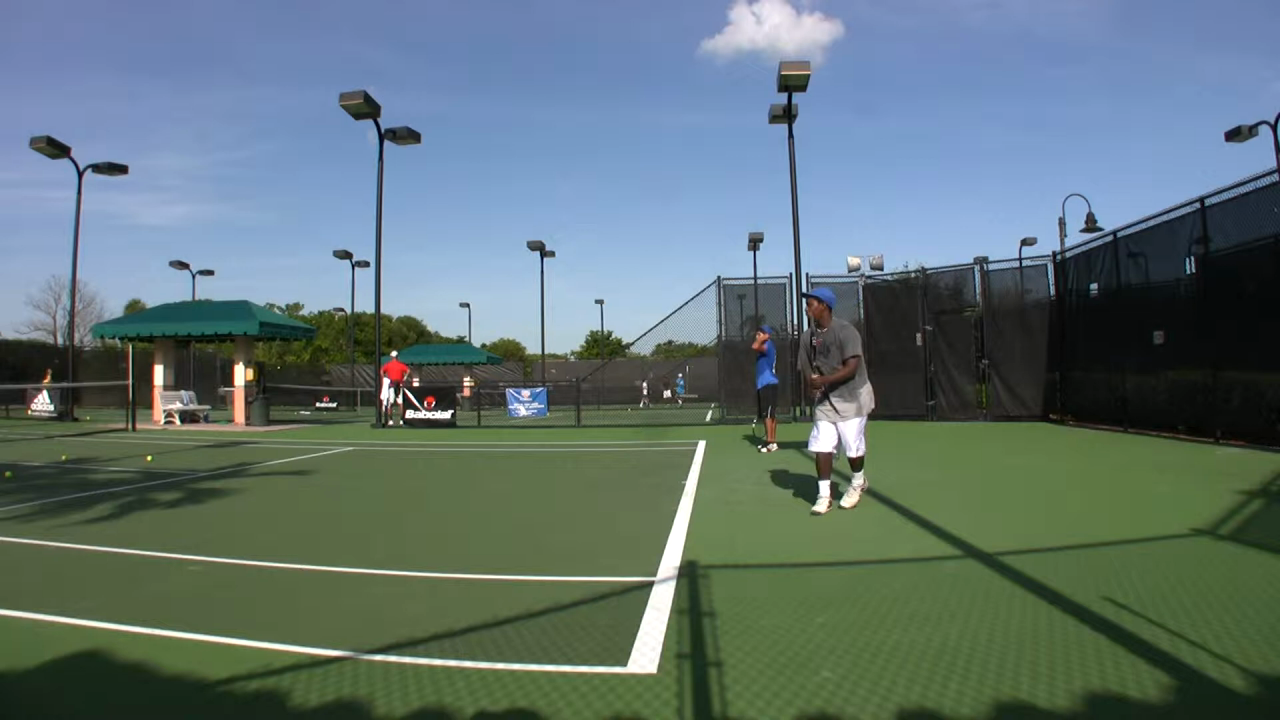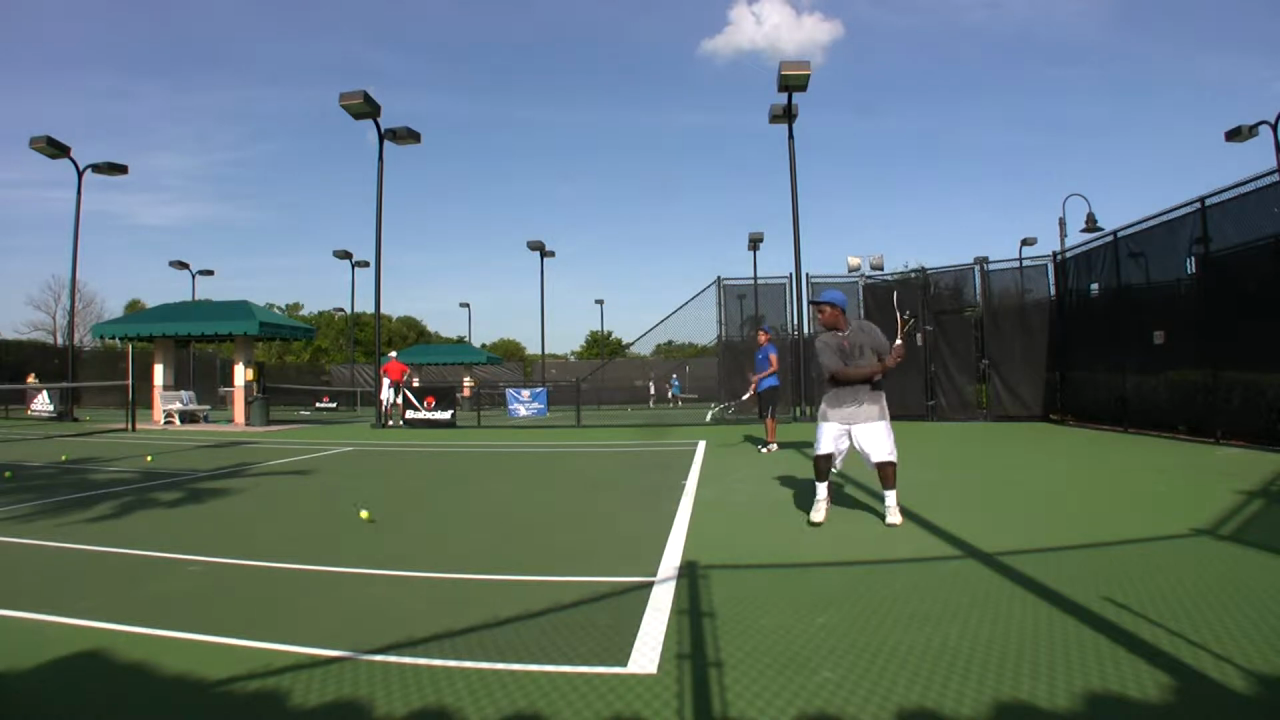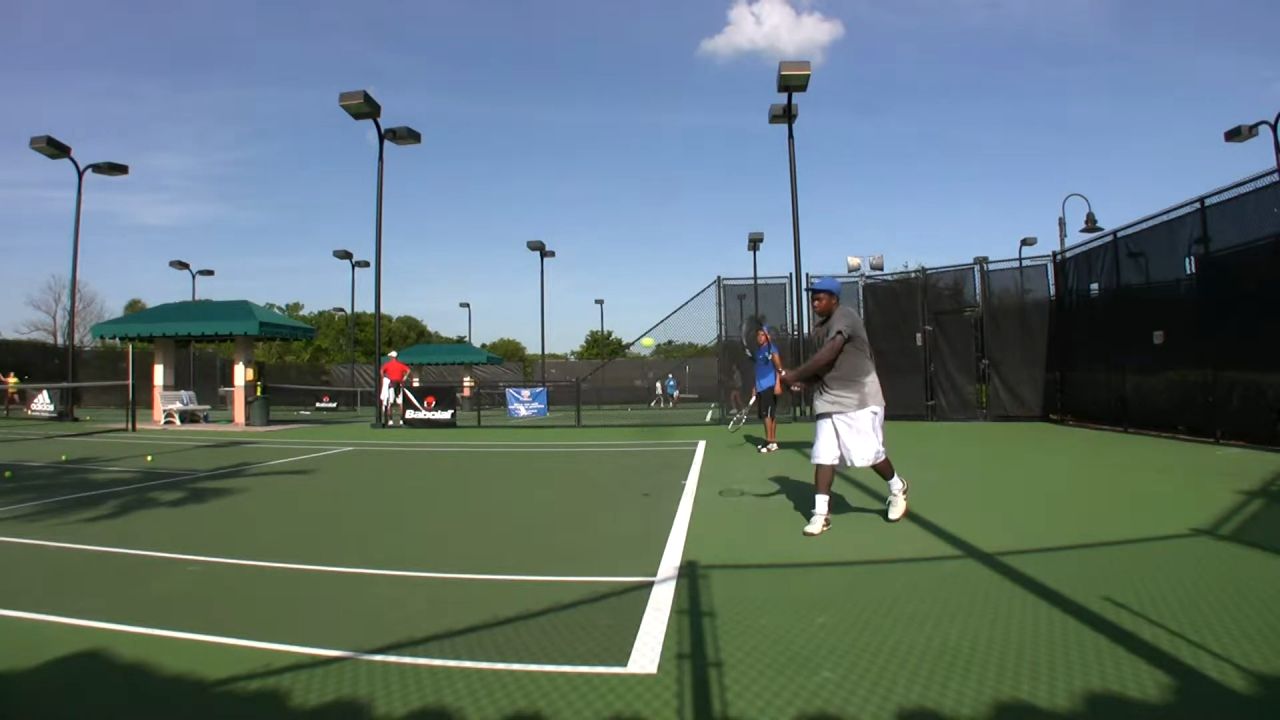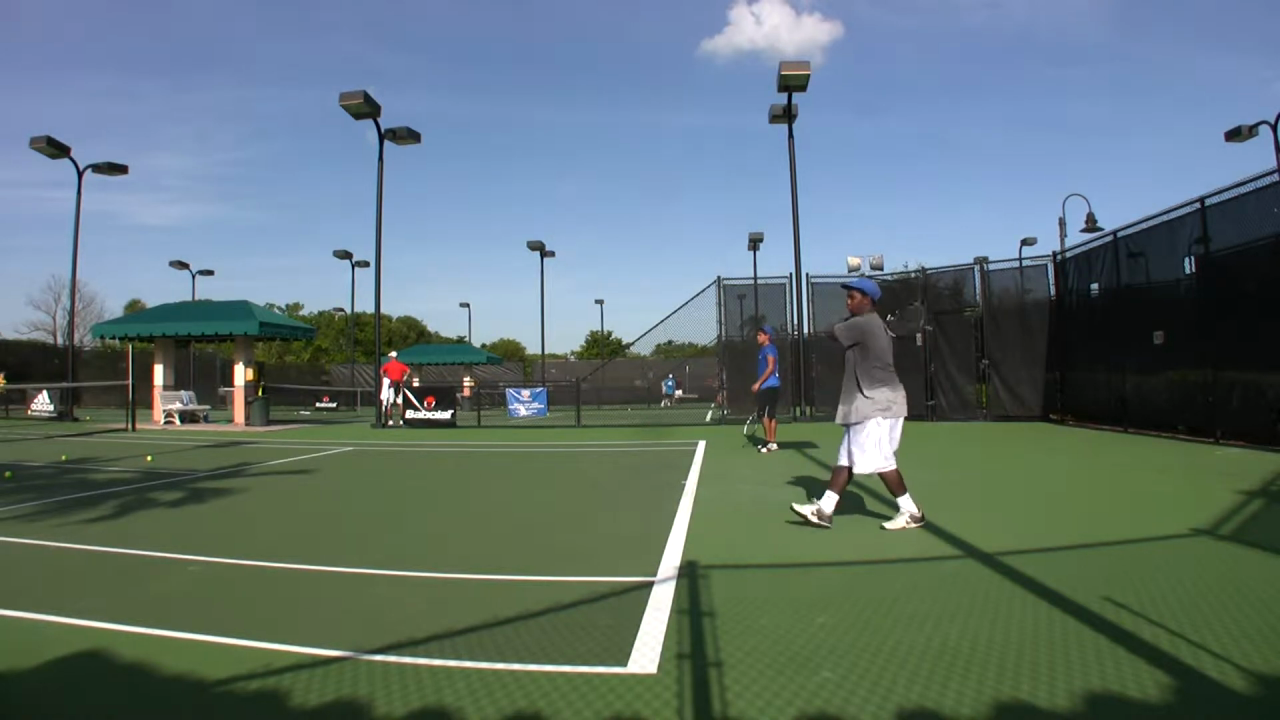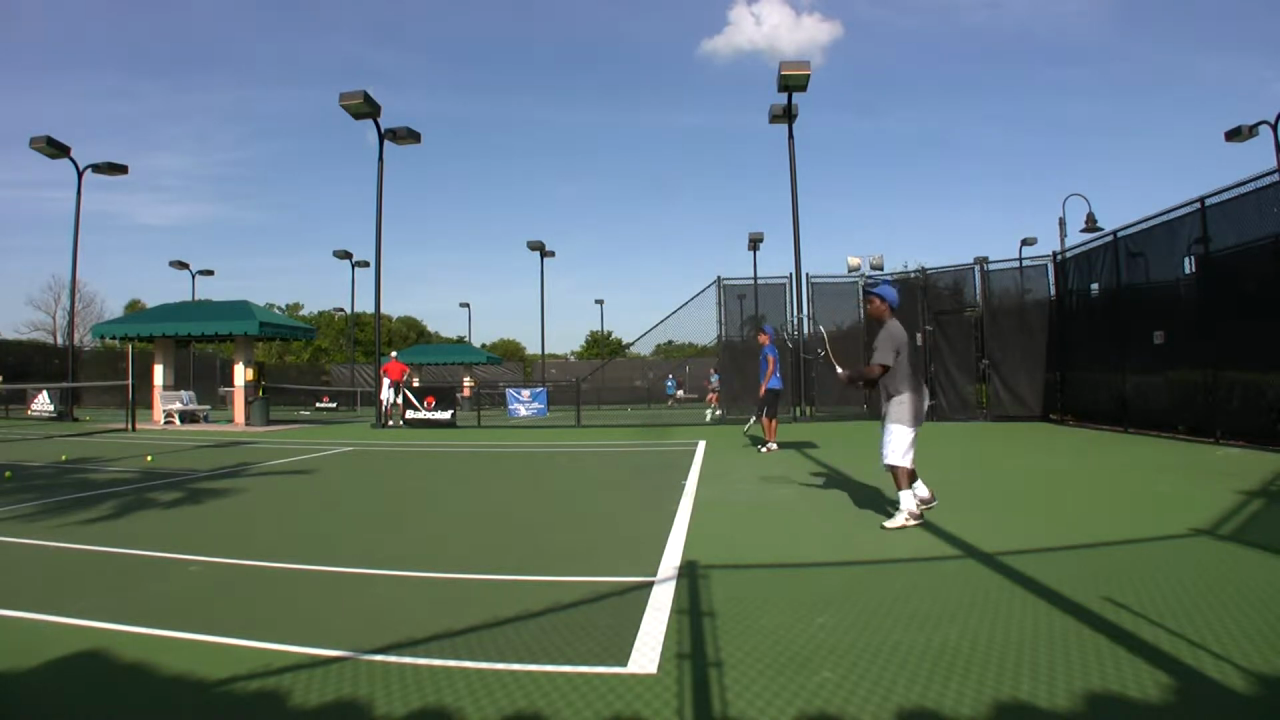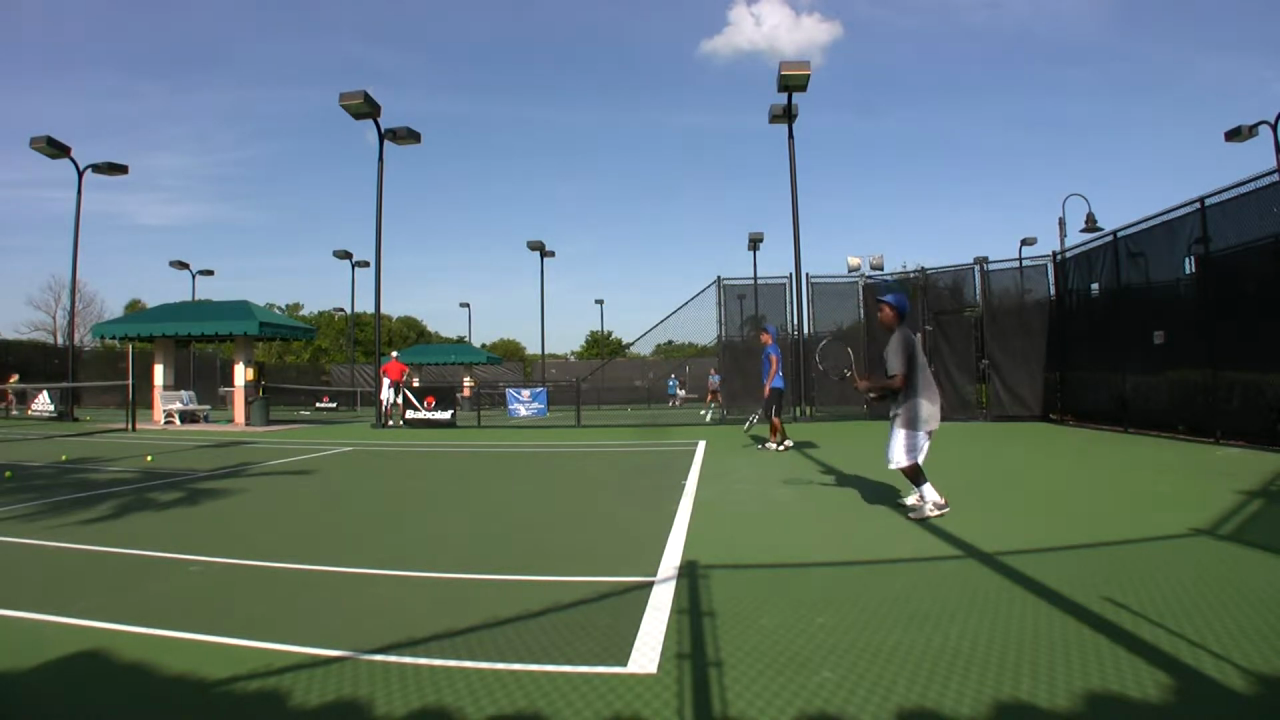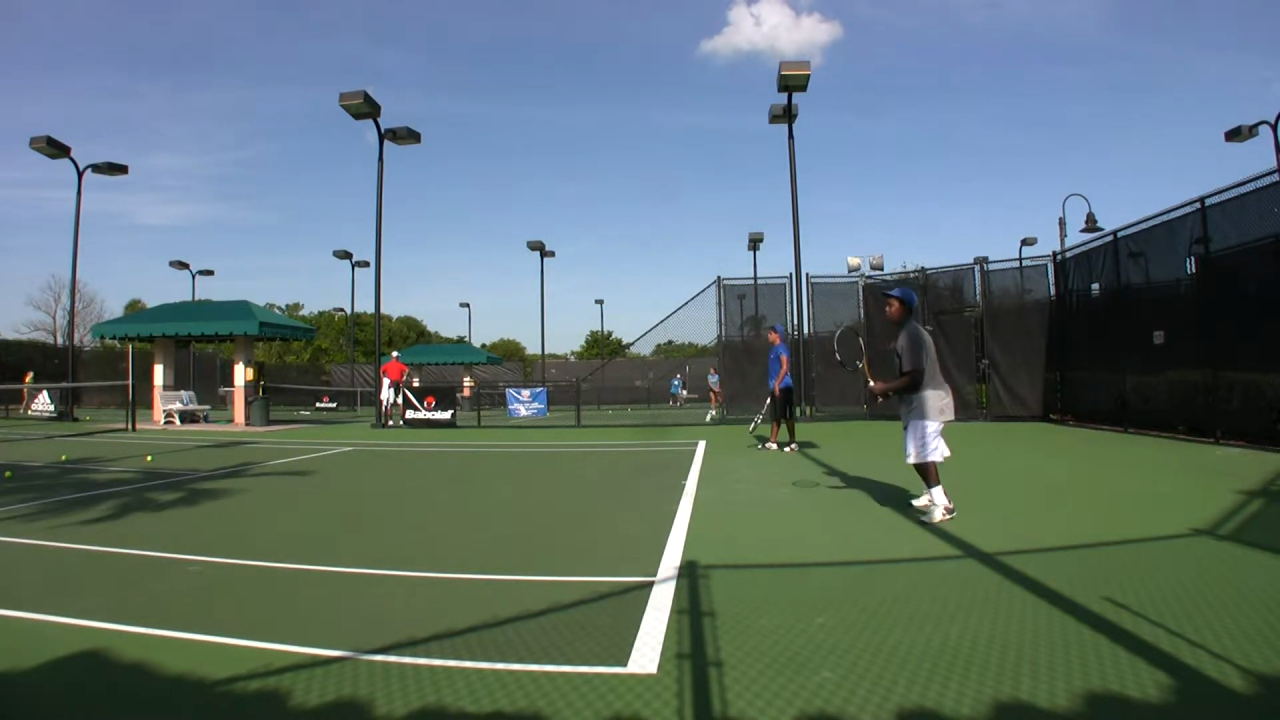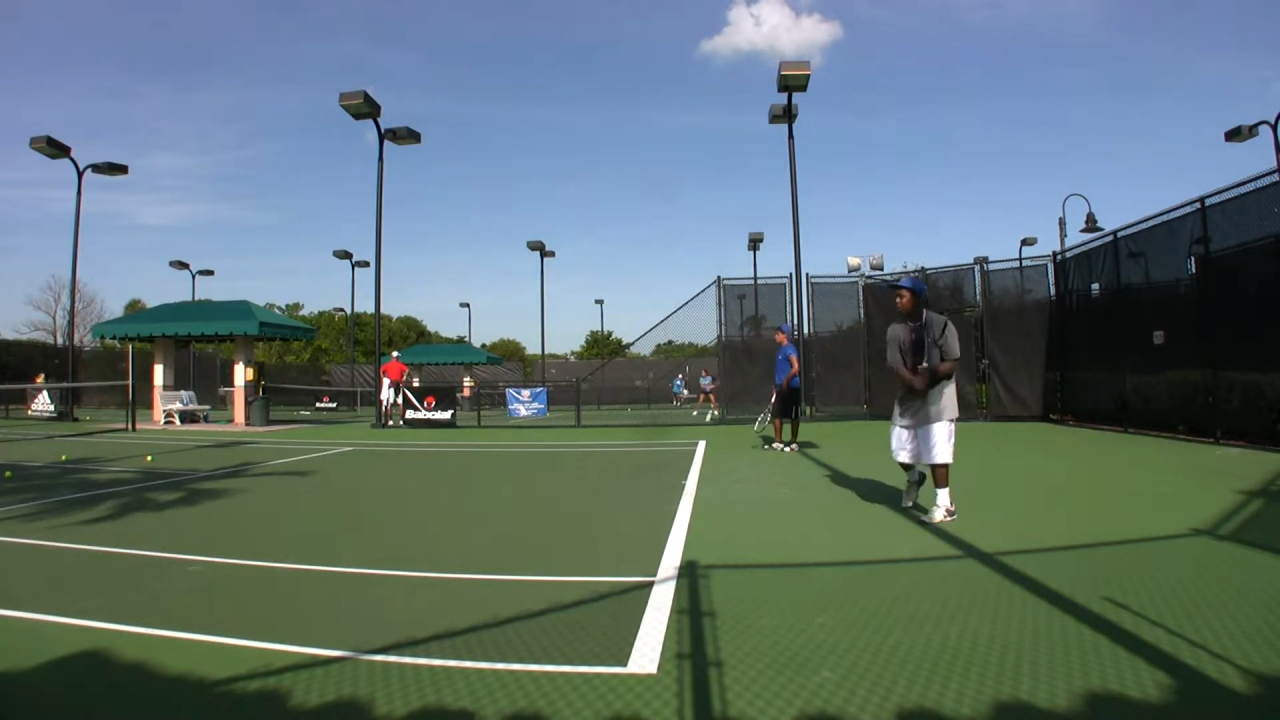
dt=0.4s
person 1, frame 1
left shoulder: (845, 330)
right shoulder: (807, 336)
left elbow: (852, 367)
right elbow: (806, 370)
left wrist: (824, 380)
right wrist: (812, 385)
left hip: (852, 398)
right hip: (825, 400)
left knee: (853, 447)
right knee: (821, 447)
left ankle: (858, 483)
right ankle: (824, 496)
person 1, frame 2
left shoulder: (868, 329)
right shoulder: (823, 342)
left elbow: (887, 357)
right elbow: (840, 374)
left wrist: (895, 356)
right wrist: (878, 368)
left hip: (870, 405)
right hip: (836, 407)
left knee: (885, 453)
right knee: (823, 452)
left ankle: (891, 505)
right ankle: (821, 497)
person 1, frame 3
left shoulder: (846, 315)
right shoulder: (817, 328)
left elbow: (830, 352)
right elbow: (817, 370)
left wrist: (796, 374)
right wrist: (802, 379)
left hip: (859, 398)
right hip: (829, 401)
left knee: (871, 453)
right knee: (823, 456)
left ankle: (897, 488)
right ankle: (821, 514)
person 1, frame 4
left shoulder: (863, 324)
right shoulder: (873, 325)
left elbow: (835, 331)
left wrist: (845, 323)
left hip: (880, 405)
right hip: (866, 404)
left knee: (879, 459)
right knee: (846, 457)
left ankle: (910, 512)
right ankle: (823, 509)
person 1, frame 5
left shoulder: (889, 333)
right shoulder: (893, 331)
left elbow: (875, 371)
left wrist: (850, 376)
right wrist: (861, 380)
left hip: (904, 403)
right hip: (897, 402)
left knee: (895, 455)
right knee: (898, 454)
left ankle: (909, 510)
right ankle: (922, 494)
person 1, frame 6
left shoulder: (897, 341)
right shoulder: (906, 337)
left elbow: (897, 382)
left wrist: (869, 387)
right wrist: (880, 392)
left hip: (915, 406)
right hip: (921, 404)
left knee: (900, 456)
right knee: (906, 454)
left ankle: (935, 500)
right ankle: (921, 493)
person 1, frame 7
left shoulder: (911, 335)
right shoulder: (908, 334)
left elbow: (914, 377)
left wrist: (885, 387)
right wrist: (891, 389)
left hip: (929, 399)
right hip: (920, 400)
left knee: (920, 452)
right knee: (917, 452)
left ankle: (943, 504)
right ankle: (932, 494)
person 1, frame 8
left shoulder: (941, 324)
right shoulder: (895, 330)
left elbow: (951, 364)
right elbow: (897, 367)
left wrist: (929, 376)
right wrist: (912, 380)
left hip: (938, 396)
right hip: (908, 398)
left knee: (936, 452)
right knee: (900, 449)
left ankle: (944, 505)
right ankle: (914, 477)
